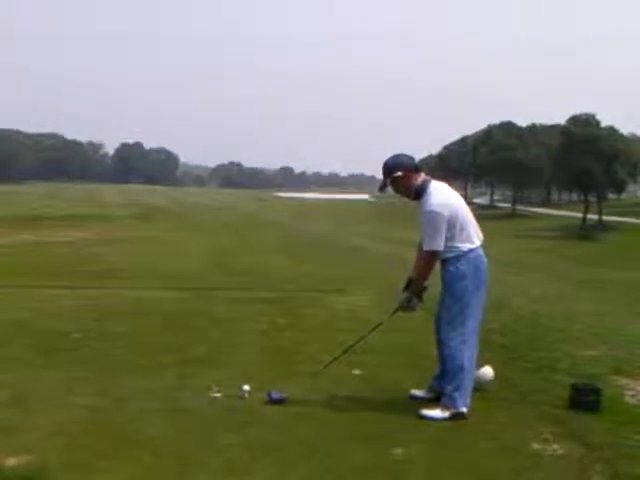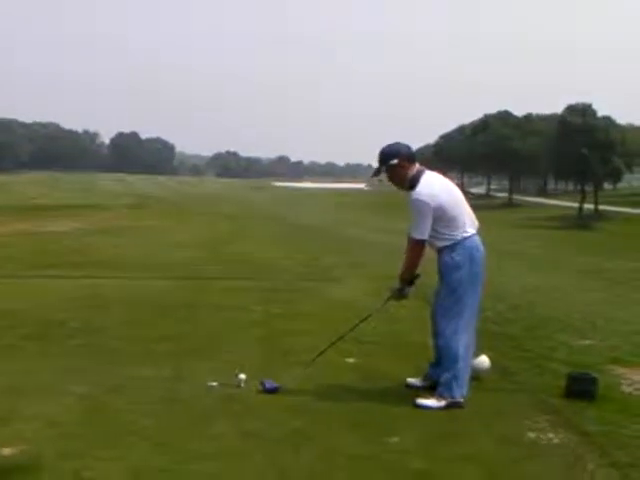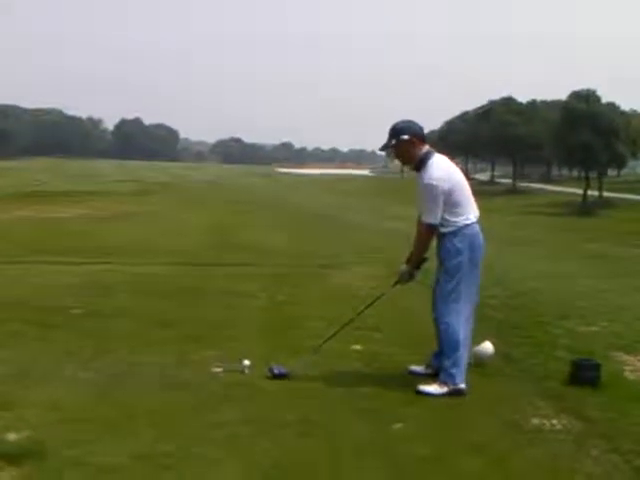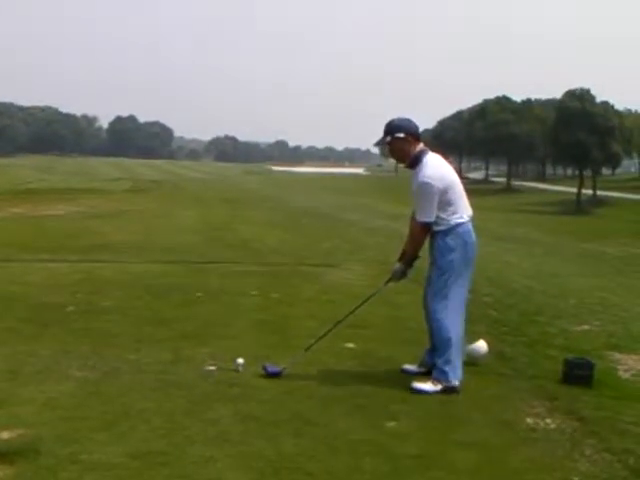
dt=0.5s
person 1, frame 1
left shoulder: (433, 205)
right shoulder: (433, 190)
left elbow: (430, 256)
right elbow: (426, 244)
left wrist: (413, 293)
right wrist: (412, 278)
left hip: (464, 266)
right hip: (459, 264)
left knee: (456, 333)
right knee: (446, 328)
left ankle: (455, 402)
right ankle: (442, 386)
person 1, frame 2
left shoulder: (421, 195)
right shoulder: (430, 179)
left elbow: (417, 245)
right elbow: (417, 239)
left wrist: (403, 282)
right wrist: (406, 274)
left hip: (460, 255)
right hip: (458, 252)
left knee: (453, 322)
right knee: (443, 317)
left ankle: (452, 392)
right ankle: (438, 374)
person 1, frame 3
left shoulder: (432, 178)
right shoulder: (435, 163)
left elbow: (428, 228)
right elbow: (425, 220)
left wrist: (411, 265)
right wrist: (413, 257)
left hip: (460, 241)
right hip: (457, 238)
left knee: (450, 308)
right knee: (443, 304)
left ankle: (453, 379)
right ankle: (441, 362)
person 1, frame 4
left shoulder: (427, 176)
right shoulder: (428, 162)
left elbow: (423, 226)
right elbow: (418, 217)
left wrist: (405, 263)
right wrist: (405, 253)
left hip: (453, 239)
right hip: (449, 237)
left knee: (442, 304)
right knee: (434, 301)
left ankle: (446, 375)
right ankle: (434, 360)
